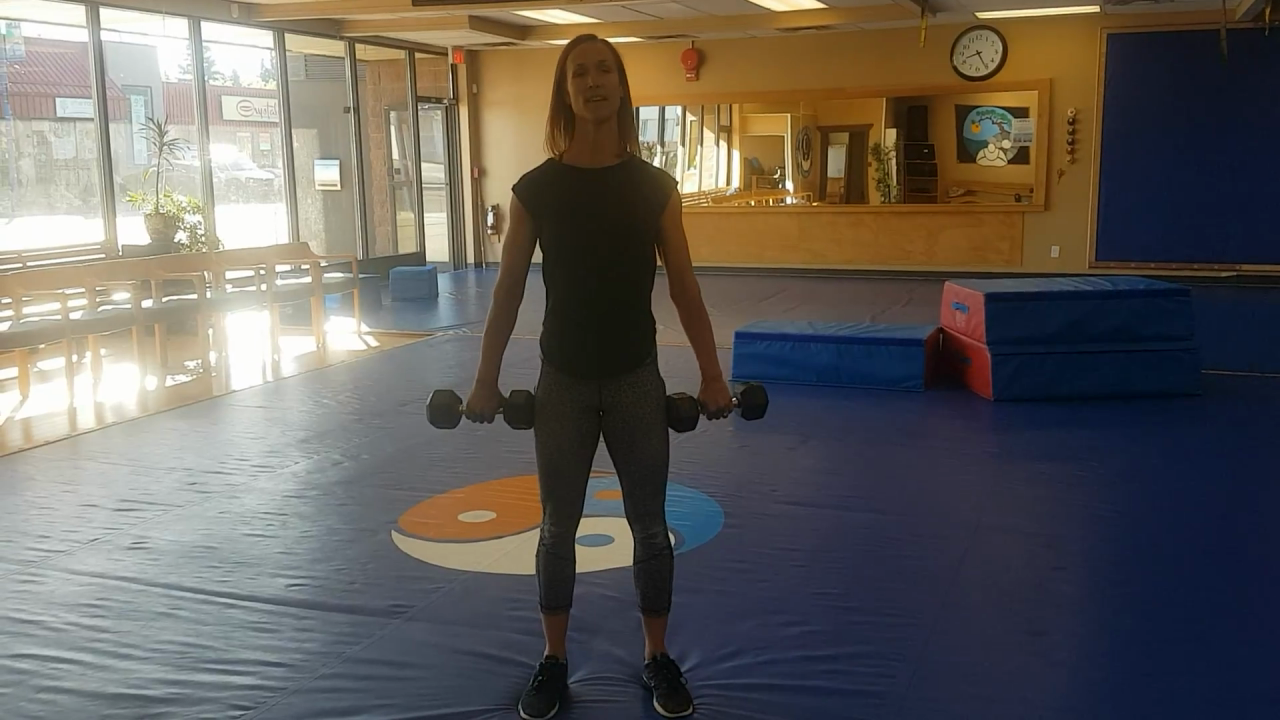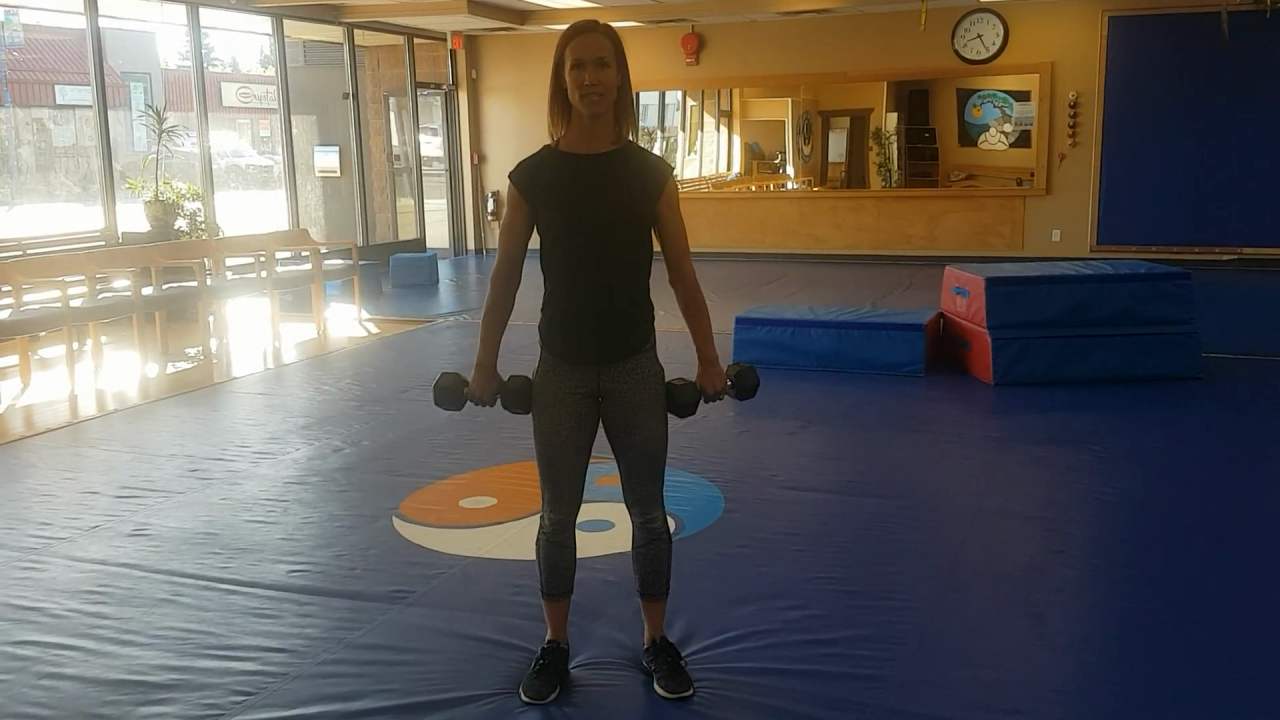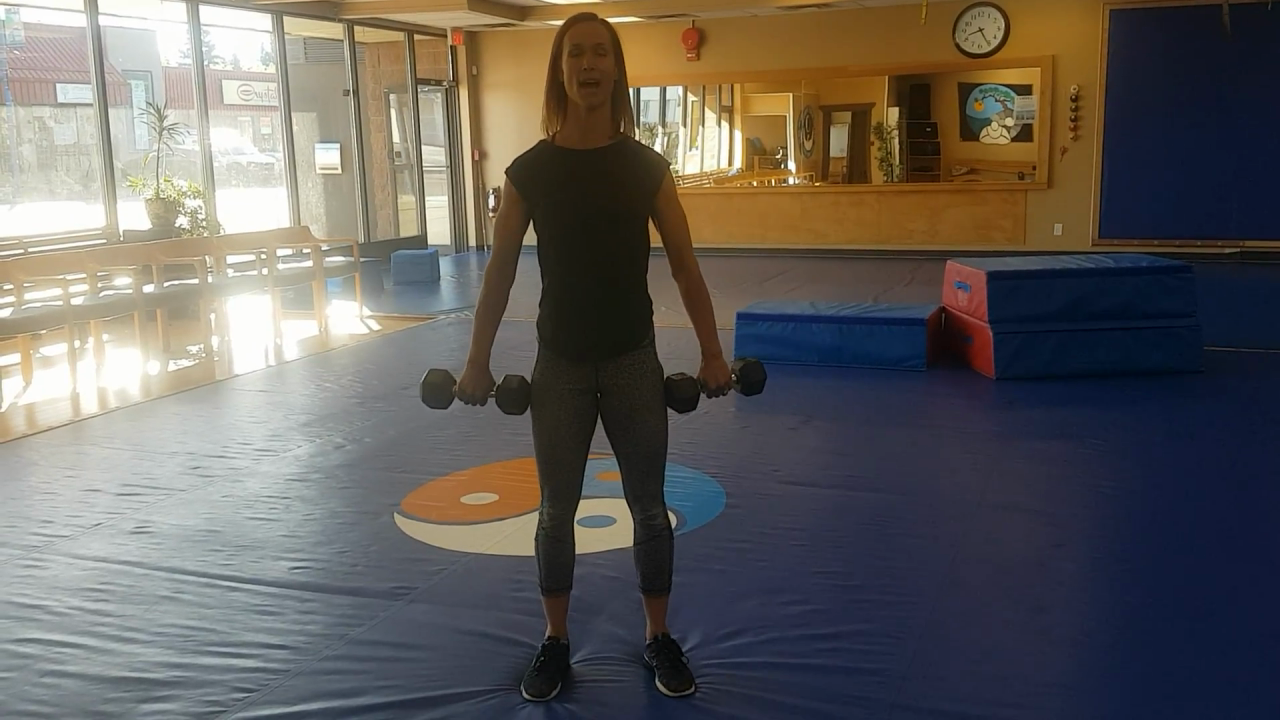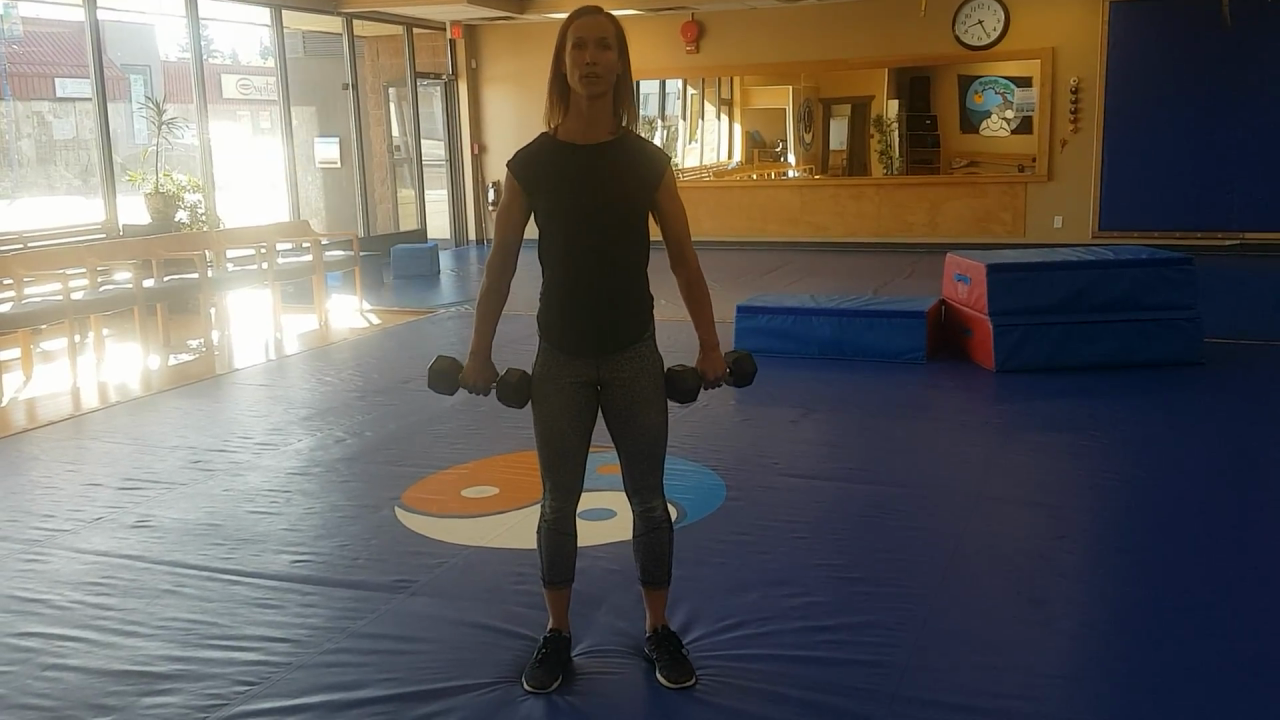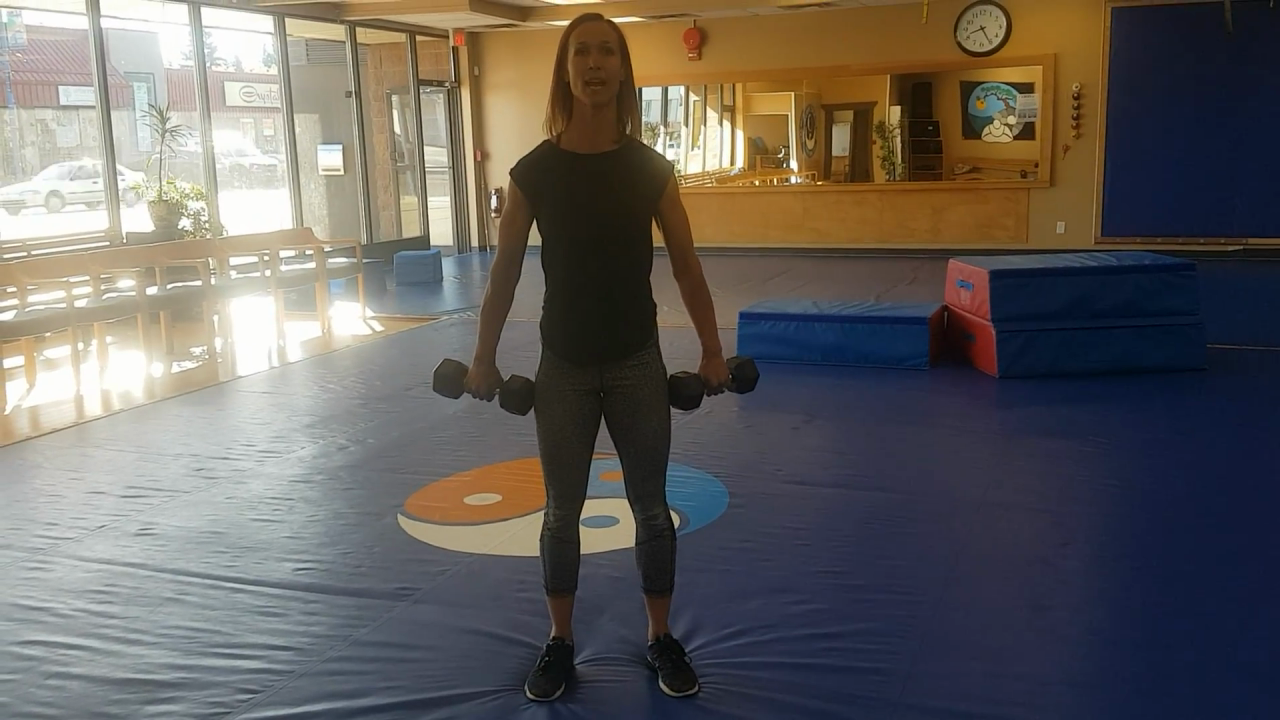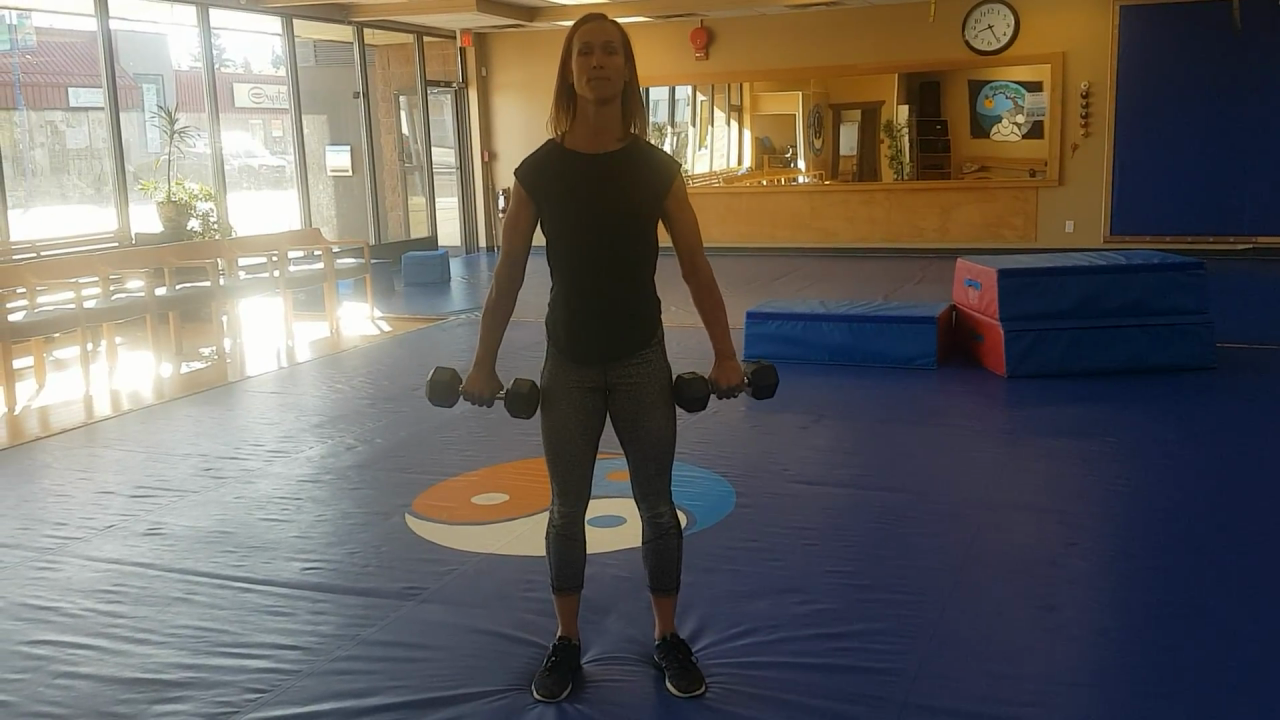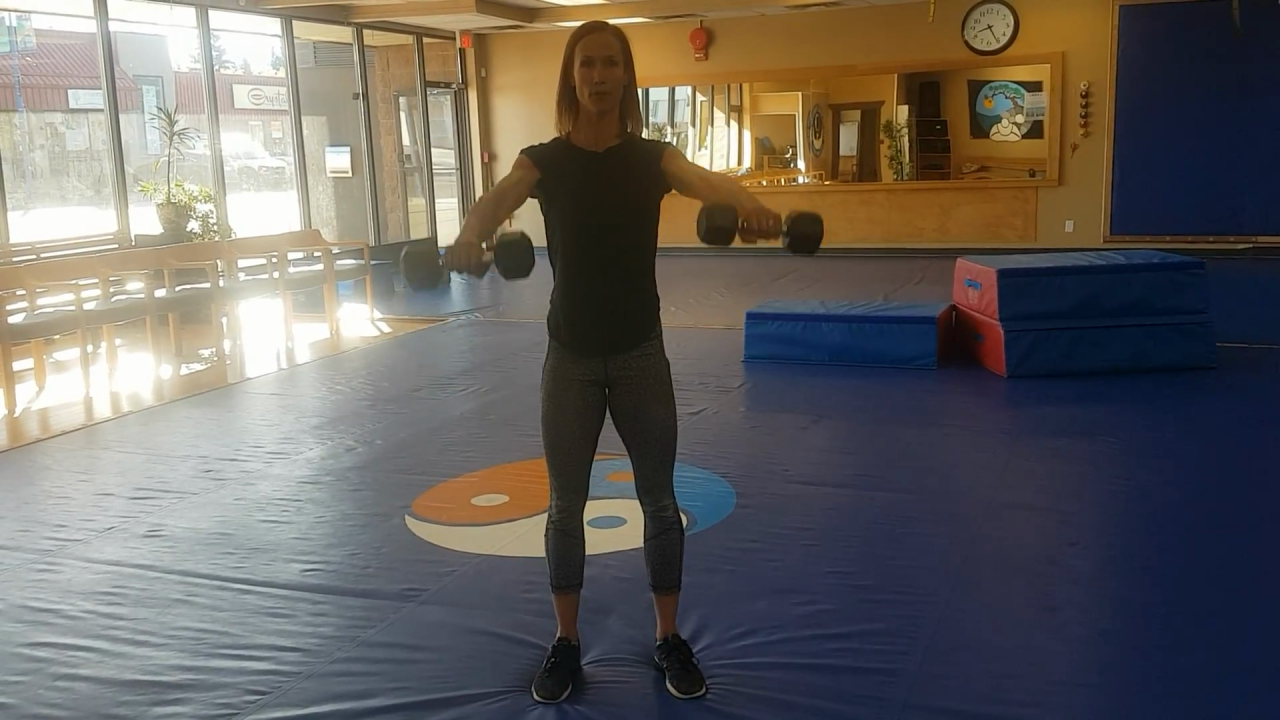
dt=0.7s
person 1, frame 1
left shoulder: (653, 186)
right shoulder: (536, 188)
left elbow: (684, 287)
right elbow: (508, 290)
left wrist: (712, 375)
right wrist: (486, 380)
left hip: (636, 380)
right hip: (563, 382)
left knee: (650, 526)
right knee: (558, 526)
left ankle: (658, 659)
right ankle: (553, 662)
person 1, frame 2
left shoulder: (650, 172)
right shoulder: (532, 175)
left elbow: (681, 271)
right elbow: (505, 275)
left wrist: (708, 358)
right wrist: (485, 364)
left hip: (634, 366)
right hip: (561, 369)
left knee: (648, 511)
right knee: (558, 513)
left ankle: (657, 643)
right ankle: (554, 646)
person 1, frame 3
left shoulder: (646, 167)
right shoulder: (530, 170)
left elbow: (684, 264)
right elbow: (500, 270)
left wrist: (712, 353)
right wrist: (477, 361)
left hip: (633, 361)
right hip: (560, 365)
left knee: (649, 506)
right knee: (557, 509)
left ankle: (659, 639)
right ankle: (555, 642)
person 1, frame 4
left shoulder: (647, 161)
right shoulder: (531, 163)
left elbow: (683, 257)
right elbow: (501, 262)
left wrist: (709, 345)
right wrist: (480, 352)
left hip: (634, 355)
right hip: (561, 359)
left knee: (648, 500)
right knee: (559, 503)
left ankle: (659, 632)
right ankle: (557, 635)
person 1, frame 5
left shoulder: (651, 169)
right shoulder: (533, 171)
left elbow: (686, 265)
right elbow: (505, 270)
left wrist: (712, 351)
right wrist: (484, 358)
left hip: (637, 363)
right hip: (563, 367)
left knee: (651, 507)
right knee: (561, 511)
left ankle: (661, 639)
right ankle: (559, 643)
person 1, frame 6
left shoulder: (657, 168)
right shoulder: (538, 170)
left elbow: (696, 266)
right elbow: (508, 272)
left wrist: (726, 355)
right wrist: (483, 363)
left hip: (641, 361)
right hip: (569, 364)
left knee: (657, 505)
right knee: (567, 509)
left ankle: (668, 638)
right ankle: (566, 642)
person 1, frame 7
left shoulder: (652, 156)
right shoulder: (544, 159)
left elbow: (705, 183)
right elbow: (498, 197)
left wrist: (750, 207)
right wrist: (470, 237)
left hip: (639, 354)
right hip: (570, 357)
left knee: (658, 499)
right knee: (565, 504)
left ankle: (668, 639)
right ankle: (564, 643)
